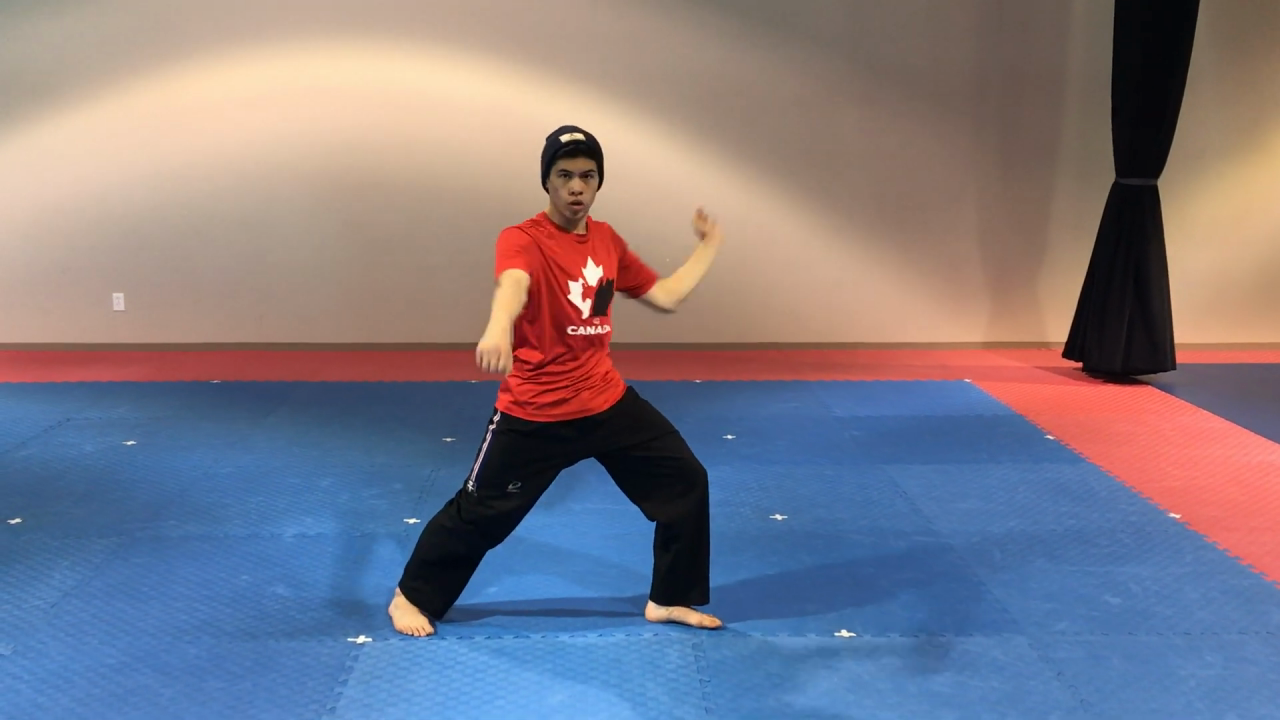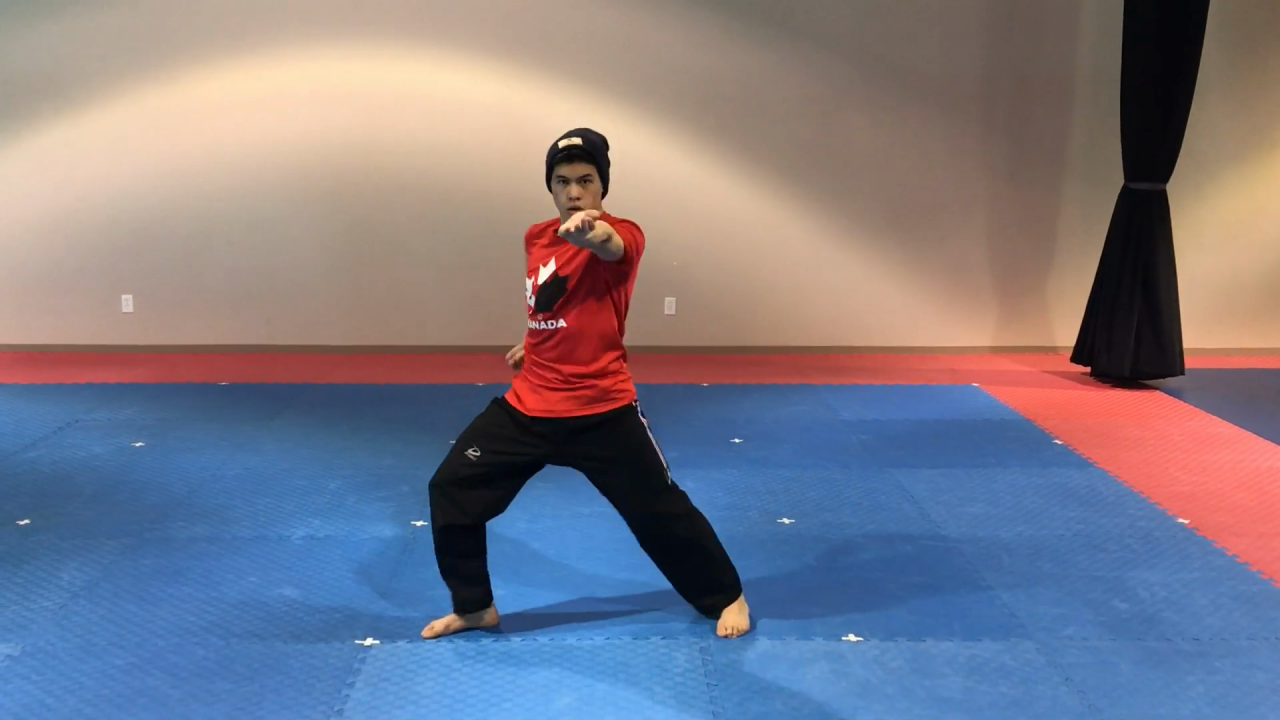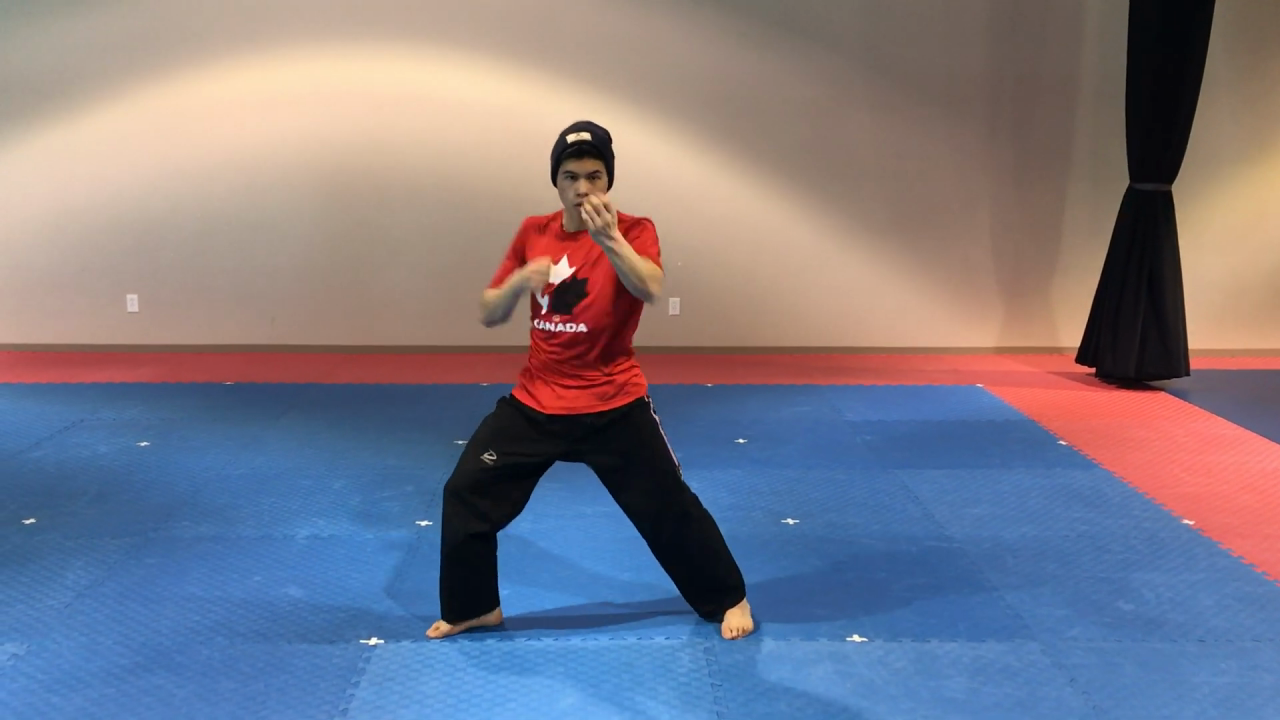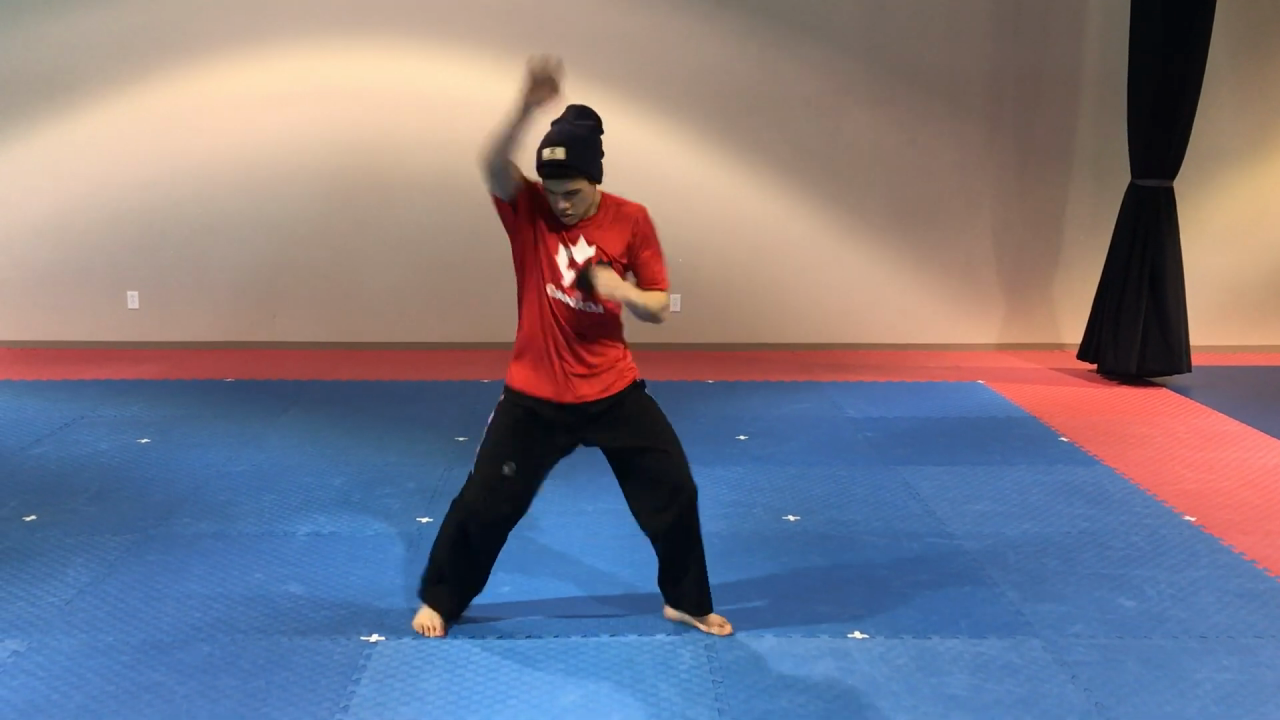
dt=0.4s
person 1, frame 1
left shoulder: (607, 238)
right shoulder: (521, 239)
left elbow: (663, 296)
right elbow: (513, 289)
left wrist: (707, 246)
right wrist: (498, 332)
left hip: (607, 401)
right hip: (535, 413)
left knee: (685, 480)
right knee: (480, 512)
left ankle: (670, 598)
right ankle: (412, 596)
person 1, frame 2
left shoulder: (622, 237)
right shoulder: (536, 236)
left elbow: (606, 244)
left wrist: (586, 228)
right wrist: (529, 343)
left hip: (602, 412)
right hip: (526, 407)
left knee: (662, 511)
right knee: (450, 488)
left ankle: (726, 597)
right ankle: (473, 606)
person 1, frame 3
left shoulder: (635, 232)
right shoulder: (533, 232)
left elbow: (649, 289)
right elbow: (490, 314)
left wrist: (610, 238)
right wrist: (518, 283)
left hip: (616, 406)
right hip: (535, 402)
left knee: (670, 508)
right knee: (466, 491)
left ankle: (728, 599)
right ankle: (474, 606)
person 1, frame 4
left shoulder: (632, 220)
right shoulder: (526, 205)
left elbow: (658, 305)
right elbow: (495, 165)
left wrist: (626, 295)
right wrist: (528, 106)
left hip: (614, 391)
right hip: (535, 396)
left knee: (674, 490)
right knee: (485, 504)
left ankle: (686, 601)
right ankle: (438, 599)
